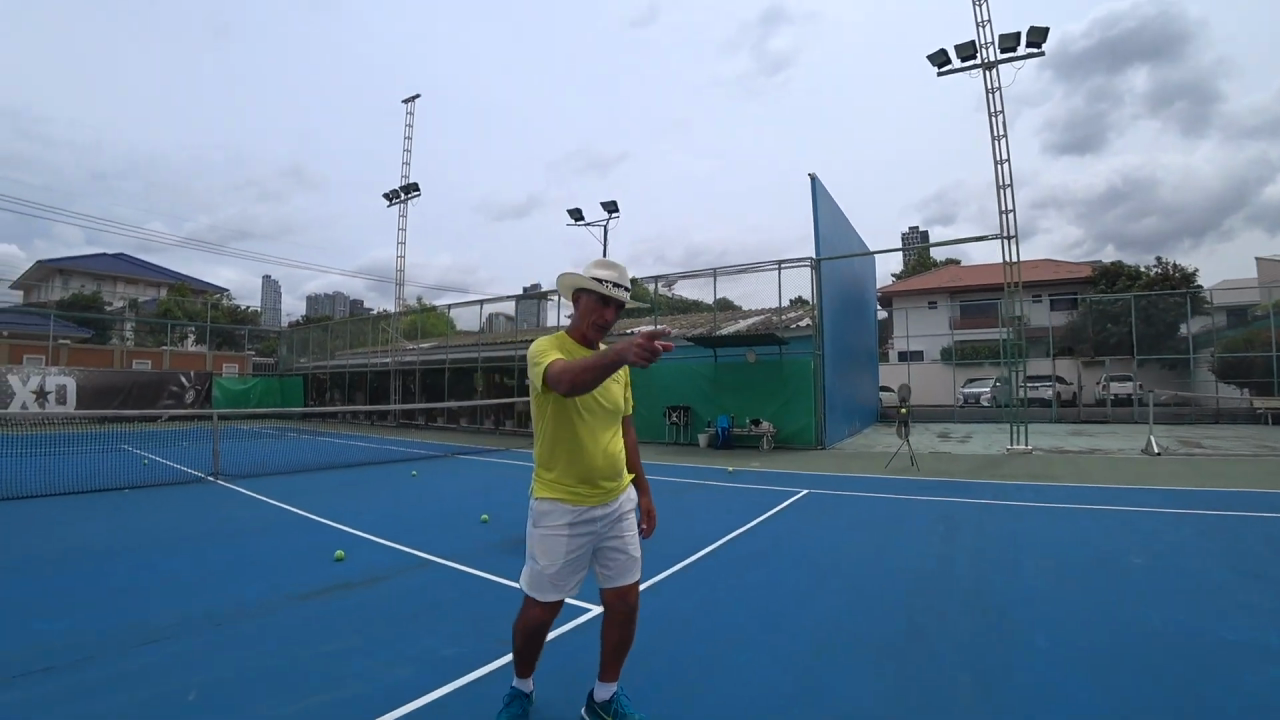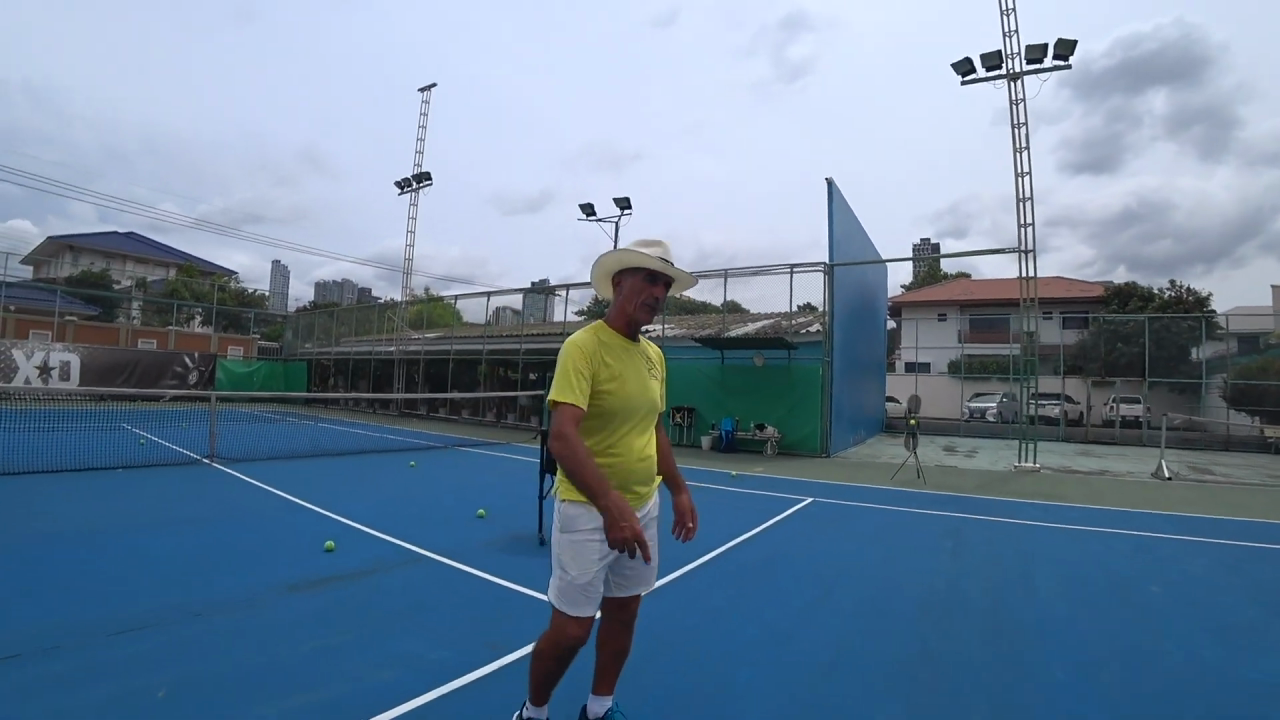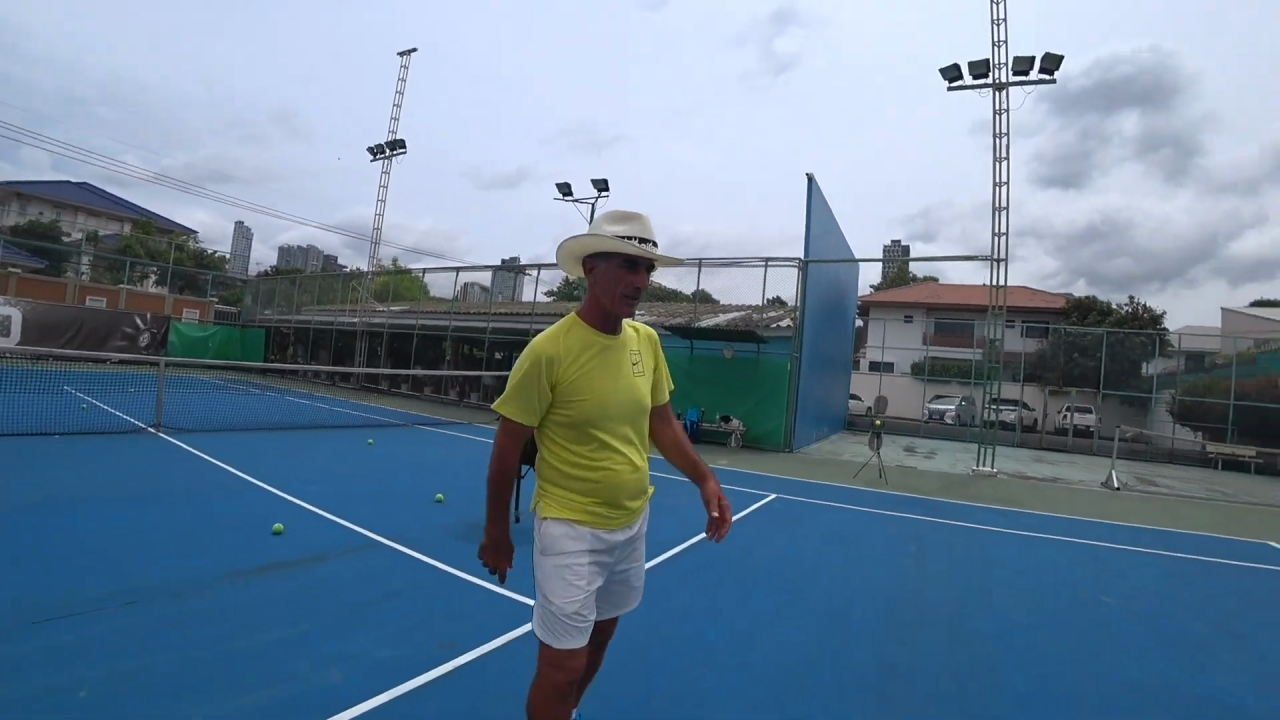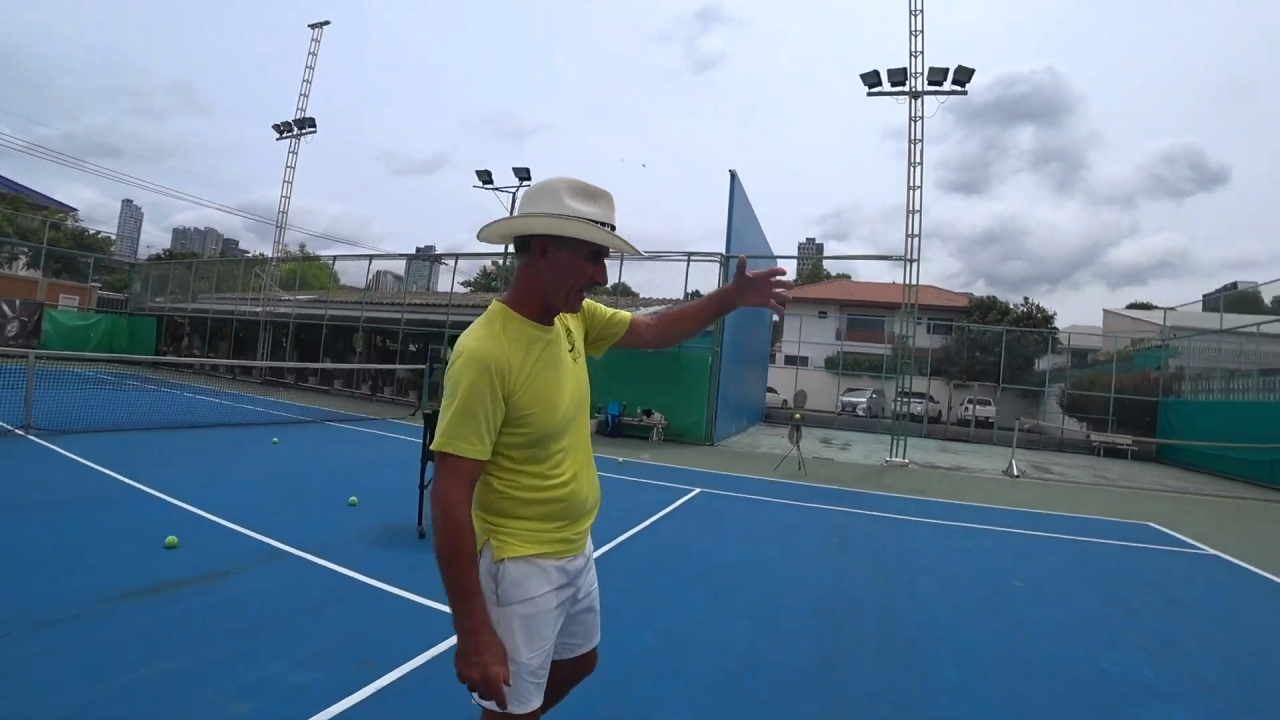
dt=0.4s
person 1, frame 1
right shoulder: (547, 348)
right elbow: (568, 381)
left wrist: (642, 491)
right wrist: (623, 352)
left hip: (618, 504)
right hip: (561, 508)
left knee: (625, 603)
right knee: (539, 612)
person 1, frame 2
left shoulder: (654, 354)
right shoulder: (582, 347)
right elbow: (562, 438)
left wrist: (679, 491)
right wrist: (610, 507)
left hip: (641, 509)
right hip: (588, 511)
left knee: (623, 613)
right knee: (570, 628)
person 1, frame 3
left shoulder: (646, 340)
right shoulder: (548, 350)
left elbow: (662, 421)
right elbow: (506, 449)
left wrist: (704, 478)
right wrist: (497, 533)
left hip: (631, 525)
right hip: (570, 531)
left knee: (599, 637)
right knee: (562, 666)
person 1, frame 4
left shoulder: (573, 317)
left elbow: (654, 328)
right elbow: (450, 499)
right wrist: (472, 629)
left hip: (575, 550)
right hip: (521, 566)
left knee: (577, 663)
